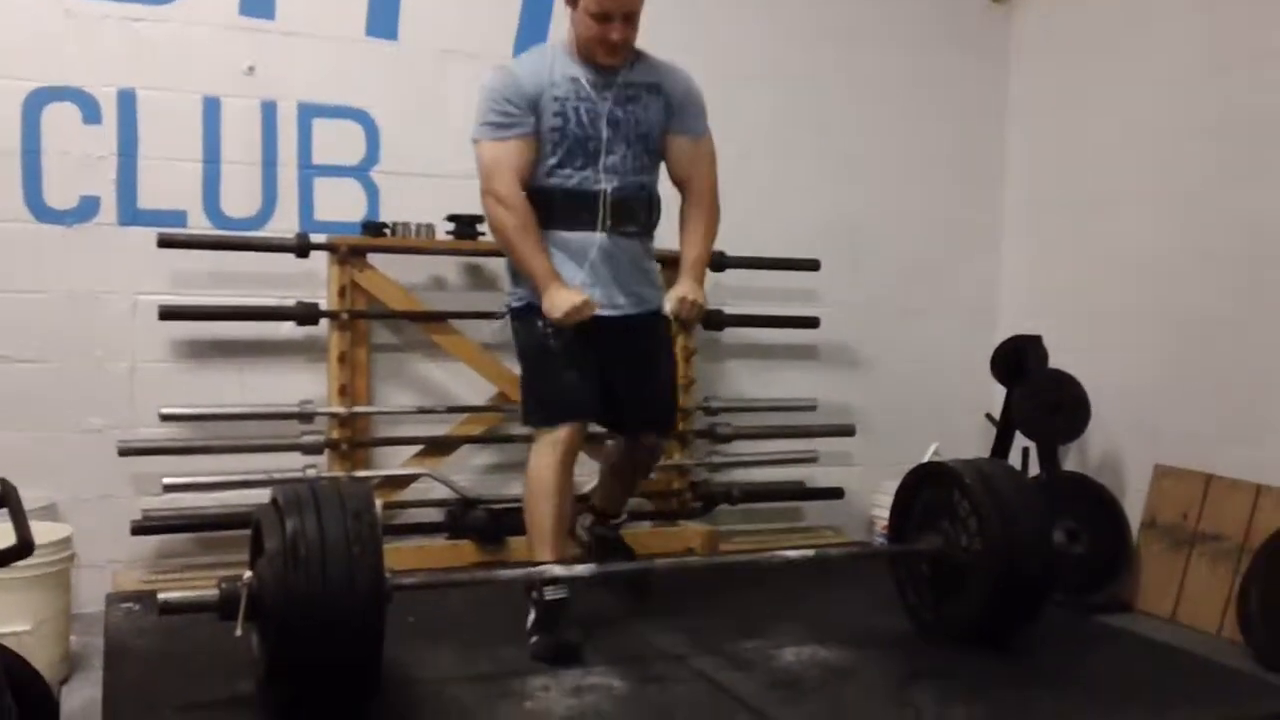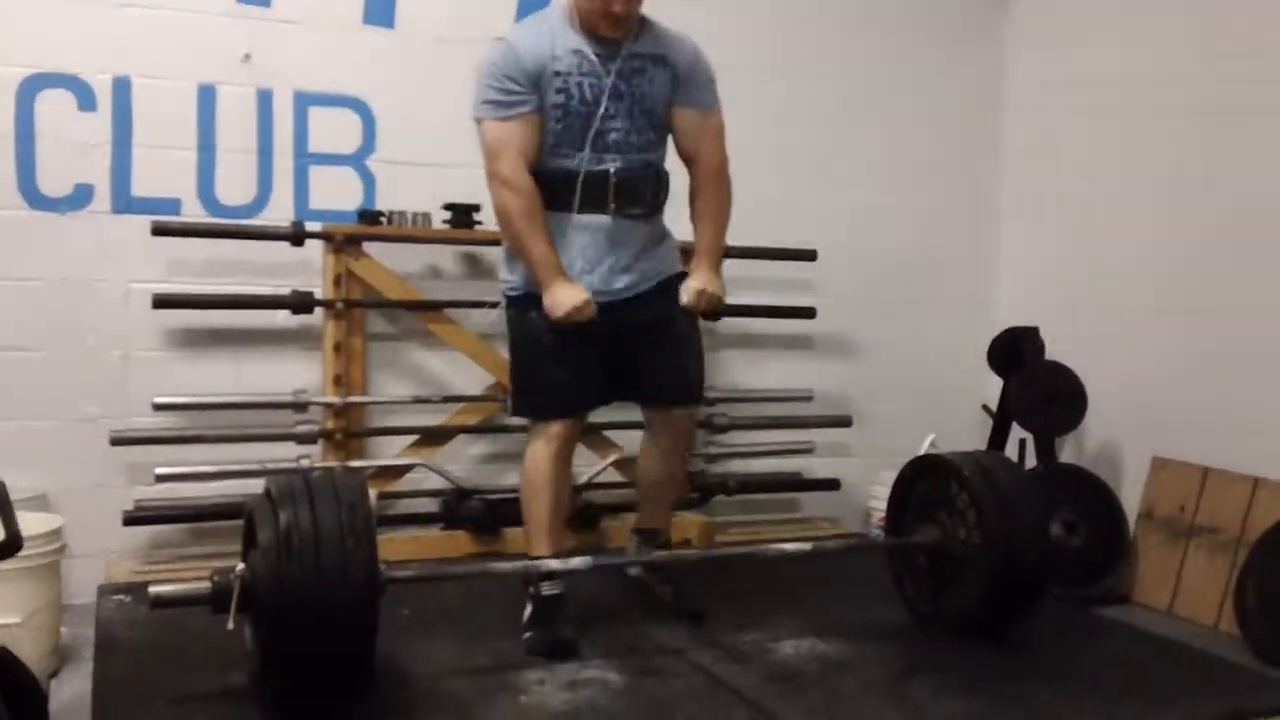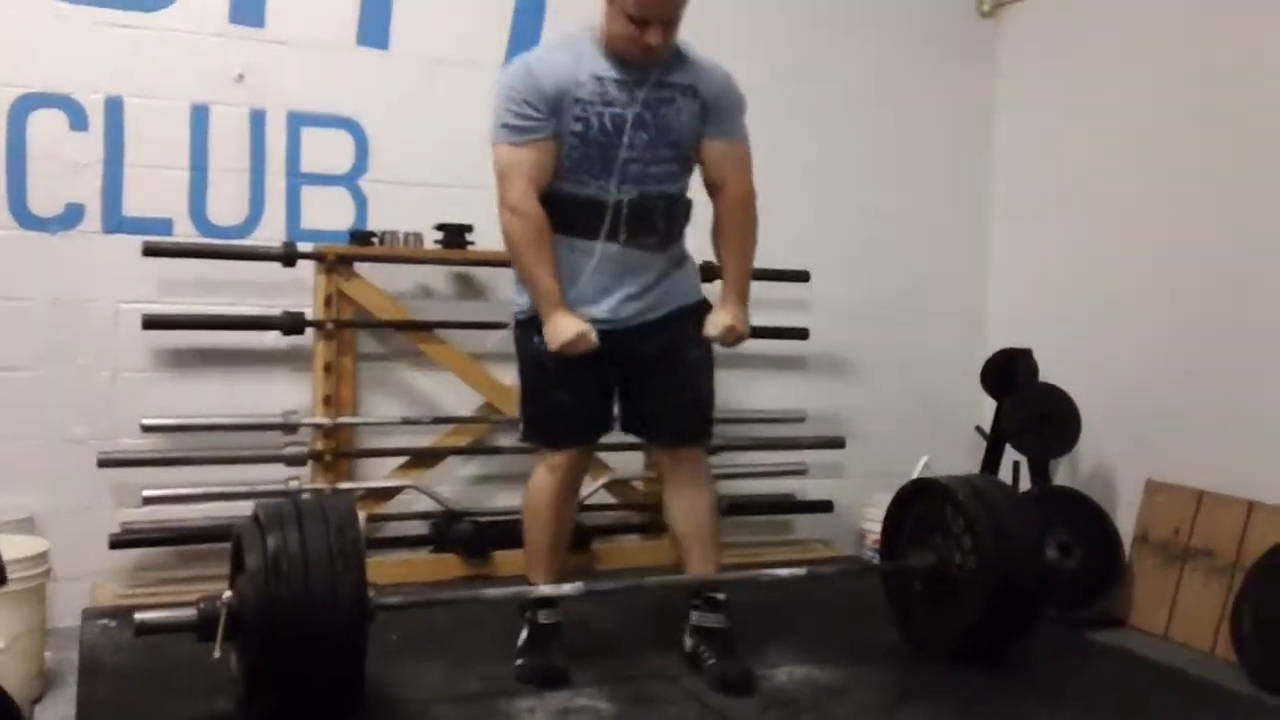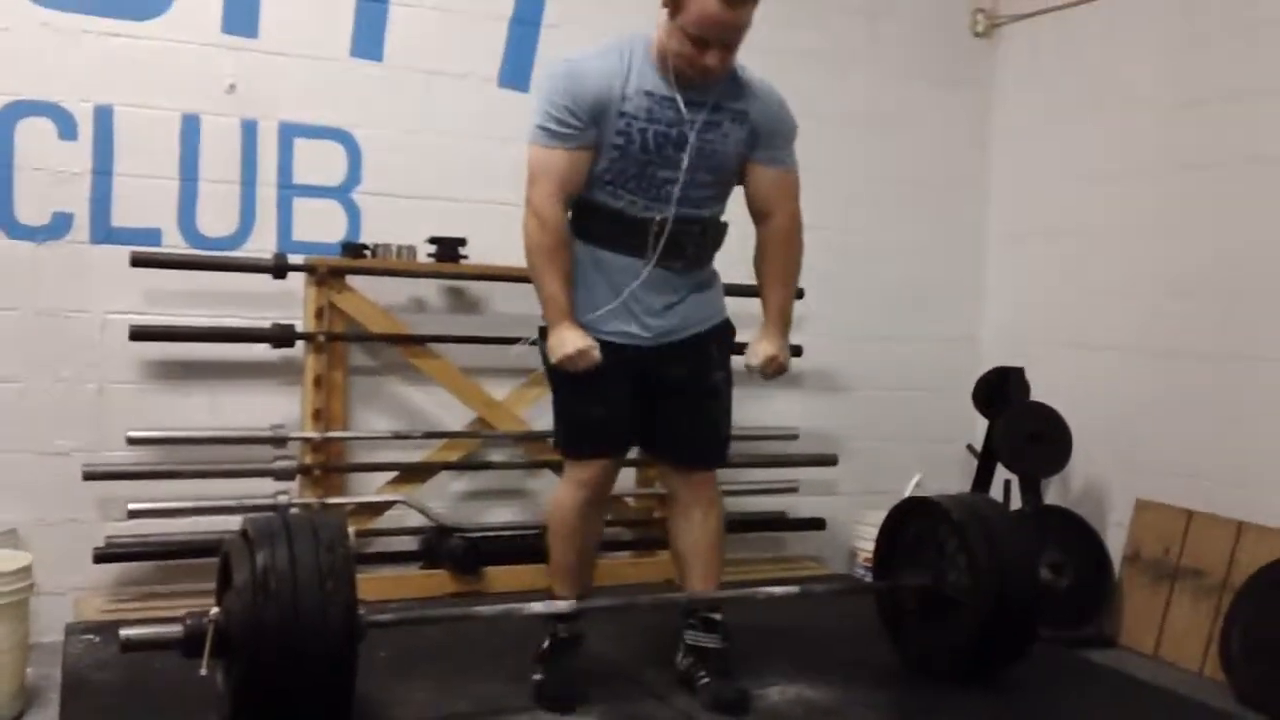
dt=0.2s
person 1, frame 1
left shoulder: (671, 87)
right shoulder: (521, 81)
left elbow: (699, 186)
right elbow: (501, 193)
left wrist: (690, 277)
right wrist: (552, 287)
left hip: (637, 295)
right hip: (551, 296)
left knee: (649, 432)
right knee: (561, 433)
left ankle: (599, 522)
right ankle: (548, 597)
person 1, frame 2
left shoulder: (678, 57)
right shoulder: (520, 53)
left elbow: (708, 163)
right elbow: (508, 175)
left wrist: (706, 264)
right wrist: (553, 282)
left hip: (651, 273)
right hip: (554, 282)
left knee: (677, 413)
right knee: (556, 427)
left ankle: (652, 545)
right ankle: (545, 591)
person 1, frame 3
left shoulder: (709, 86)
right shoulder: (541, 76)
left elbow: (733, 194)
right elbow: (519, 199)
left wrist: (733, 299)
right wrist: (554, 311)
left hip: (668, 302)
right hip: (565, 303)
left knee: (684, 454)
right knee: (563, 457)
left ankle: (707, 619)
right ankle: (541, 618)
person 1, frame 4
left shoulder: (762, 110)
right shoulder: (588, 80)
left elbow: (778, 220)
right elbow: (546, 206)
left wrist: (775, 328)
right wrist: (561, 321)
left hip: (692, 323)
right hip: (597, 319)
left knee: (696, 477)
right knee: (588, 472)
left ankle: (702, 639)
right ankle: (562, 632)
